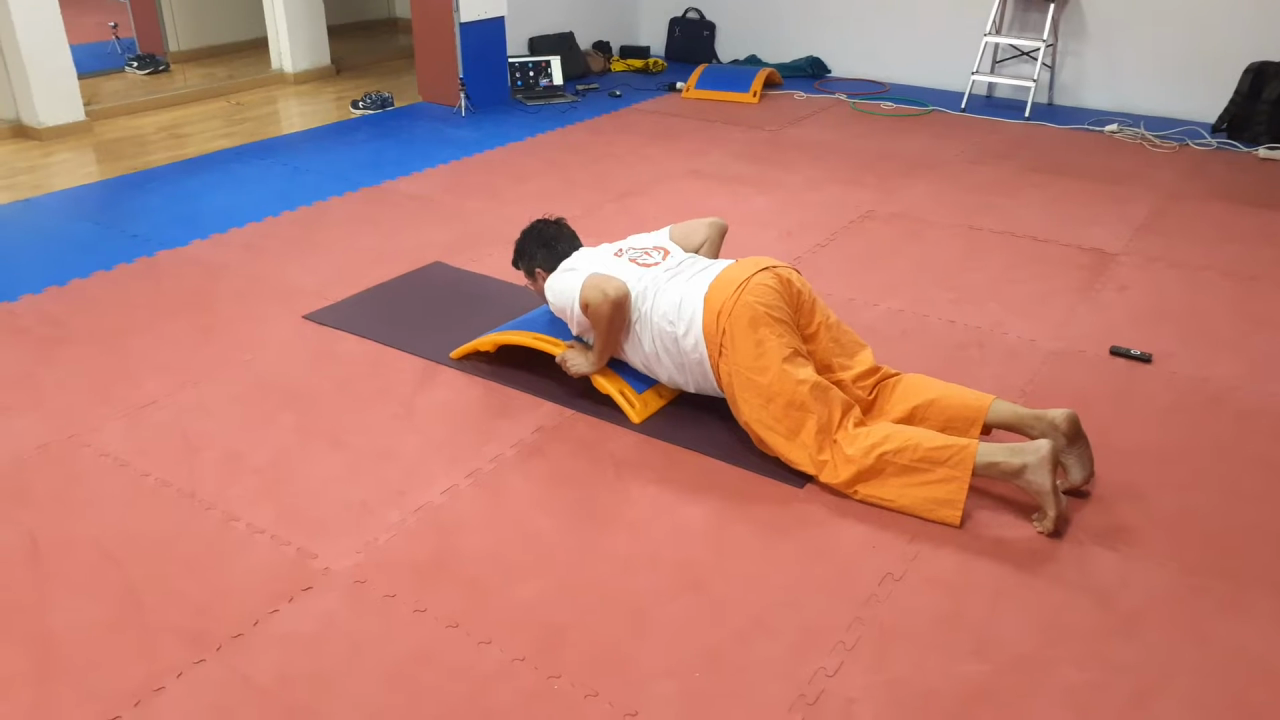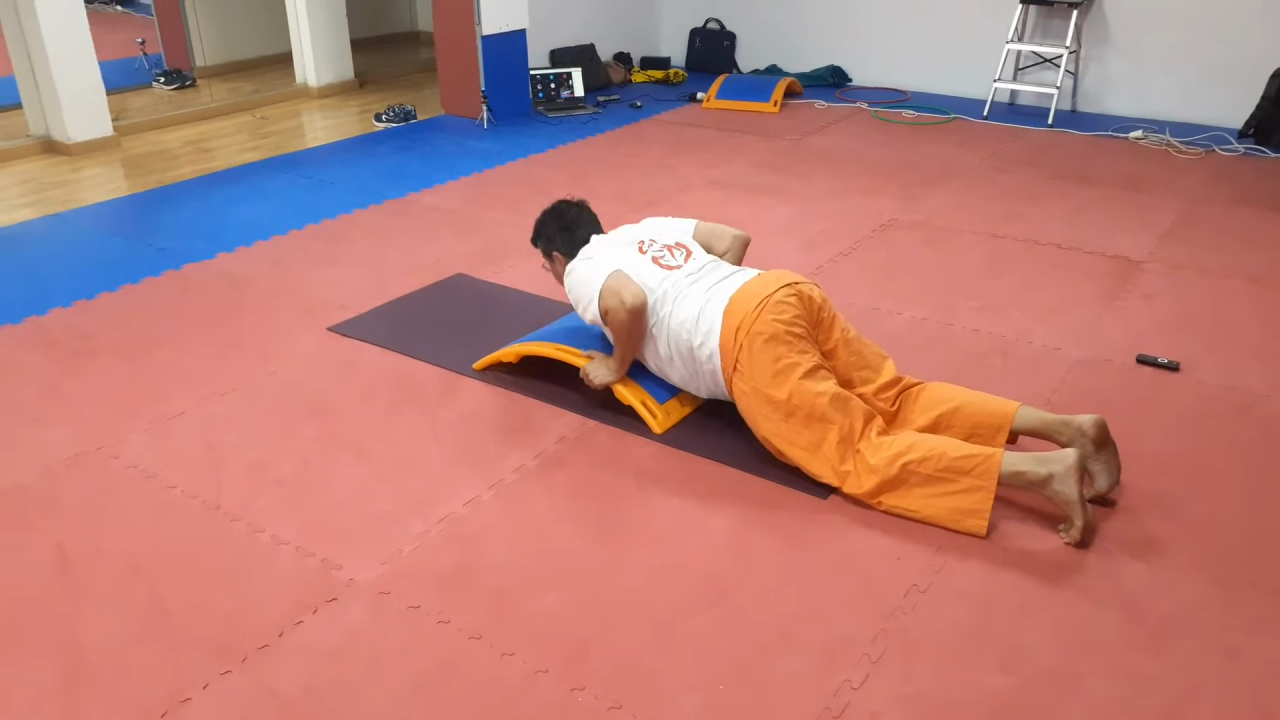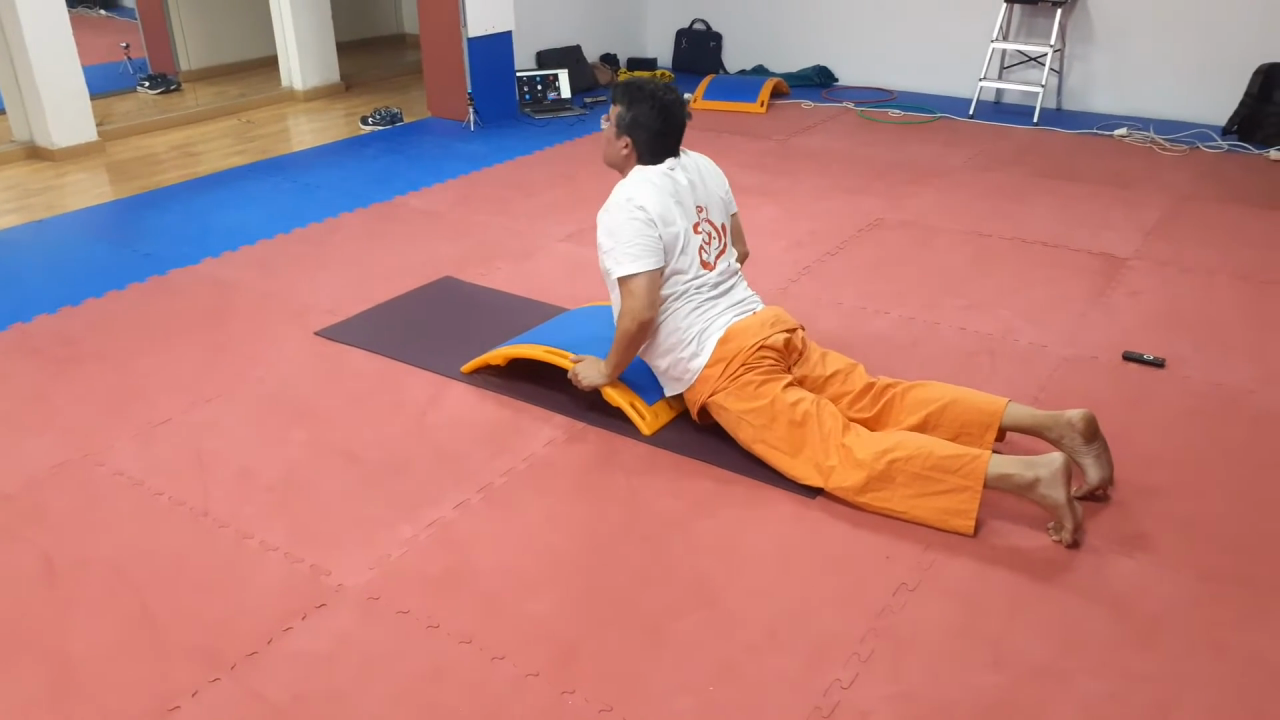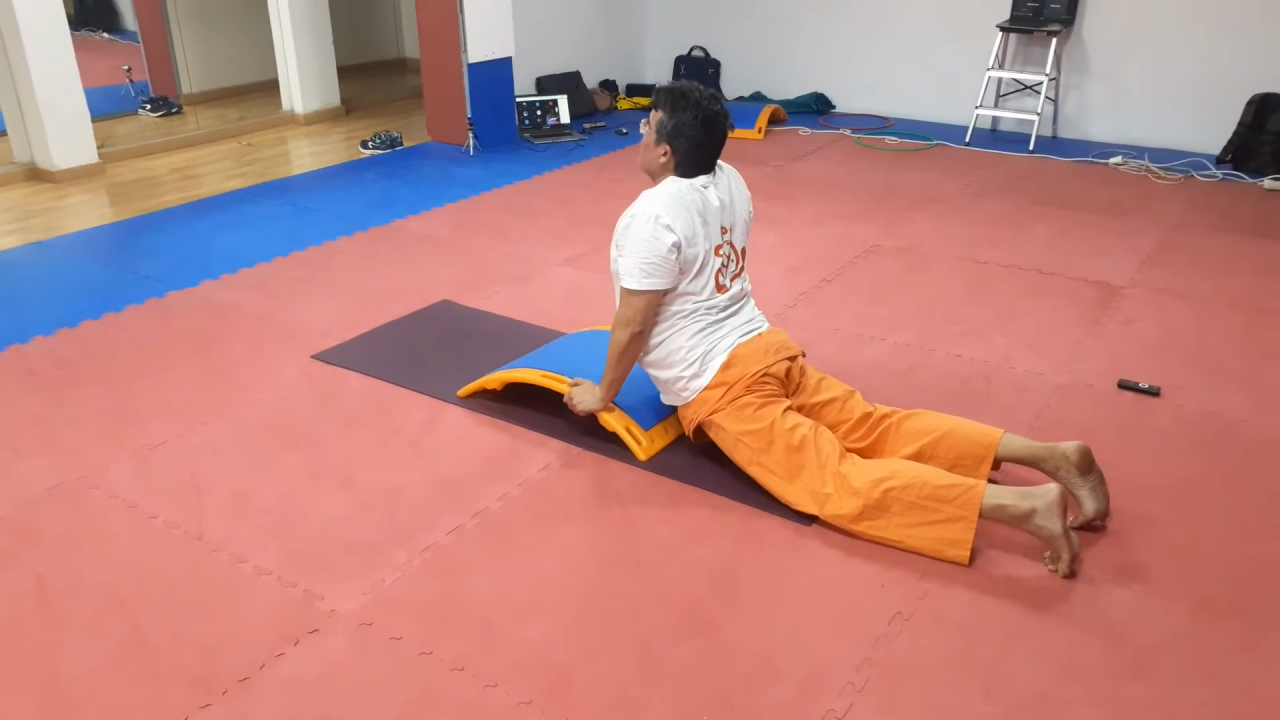
dt=1s
person 1, frame 1
left shoulder: (563, 284)
right shoulder: (624, 246)
left elbow: (609, 295)
right elbow: (713, 227)
left wrist: (598, 357)
left hip: (734, 321)
right hip: (764, 275)
left knee: (837, 446)
right knee: (875, 392)
left ankle: (1020, 460)
right ankle: (1041, 422)
person 1, frame 2
left shoulder: (581, 271)
right shoulder: (648, 226)
left elbow: (629, 303)
right elbow: (735, 239)
left wrist: (618, 365)
left hip: (748, 339)
right hip: (783, 292)
left knee: (859, 455)
right knee: (898, 401)
left ankle: (1045, 471)
right ankle: (1069, 428)
person 1, frame 3
left shoulder: (627, 205)
right shoulder: (701, 167)
left elbow: (640, 311)
left wrist: (609, 370)
left hip: (721, 367)
right hip: (765, 327)
left knee: (843, 457)
right knee: (883, 402)
left ankle: (1028, 473)
right ankle: (1055, 423)
person 1, frame 4
left shoulder: (650, 217)
right shoulder: (728, 182)
left elbow: (632, 324)
left wrist: (603, 393)
left hip: (721, 386)
right hip: (765, 348)
left knee: (837, 484)
right knee: (878, 429)
left ankle: (1025, 505)
right ankle: (1051, 455)
